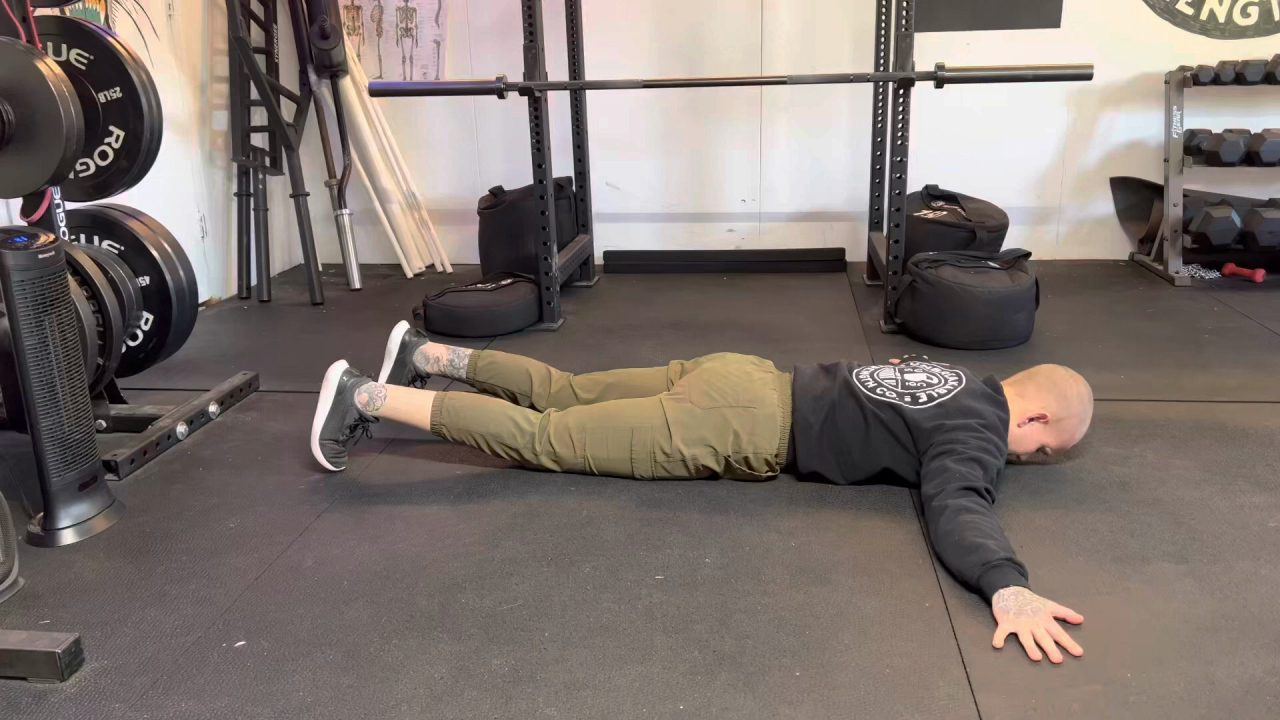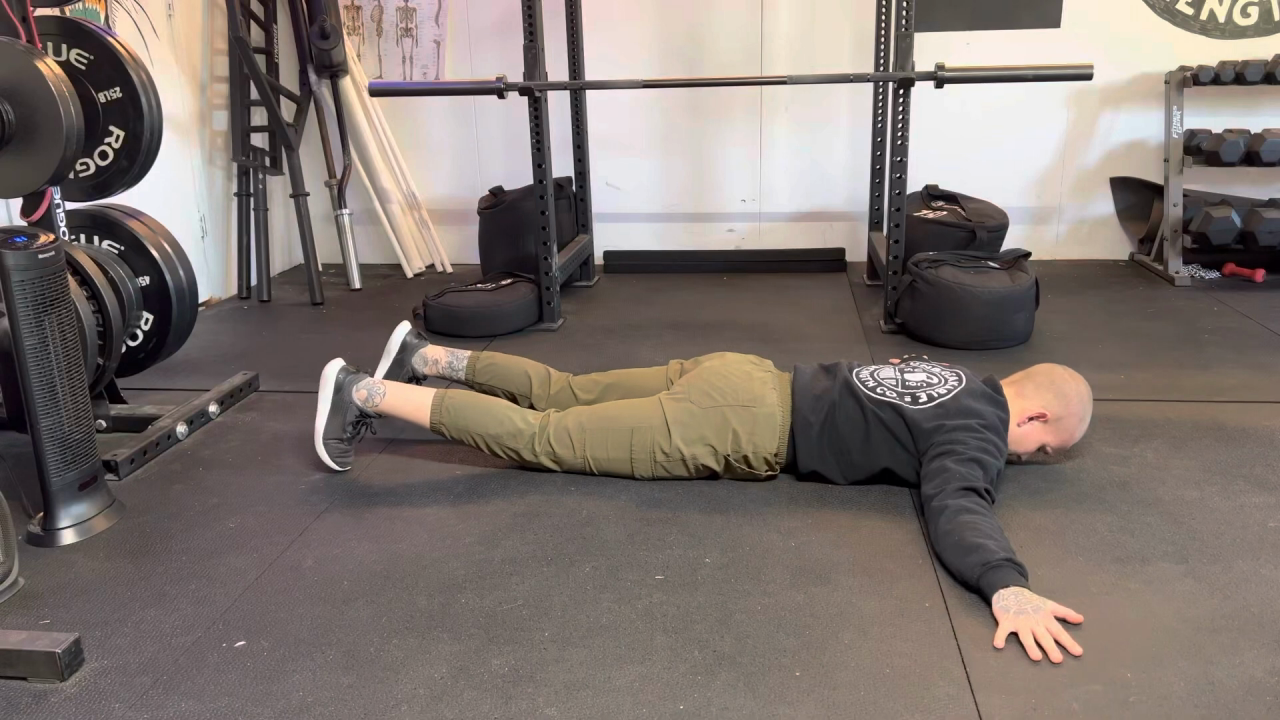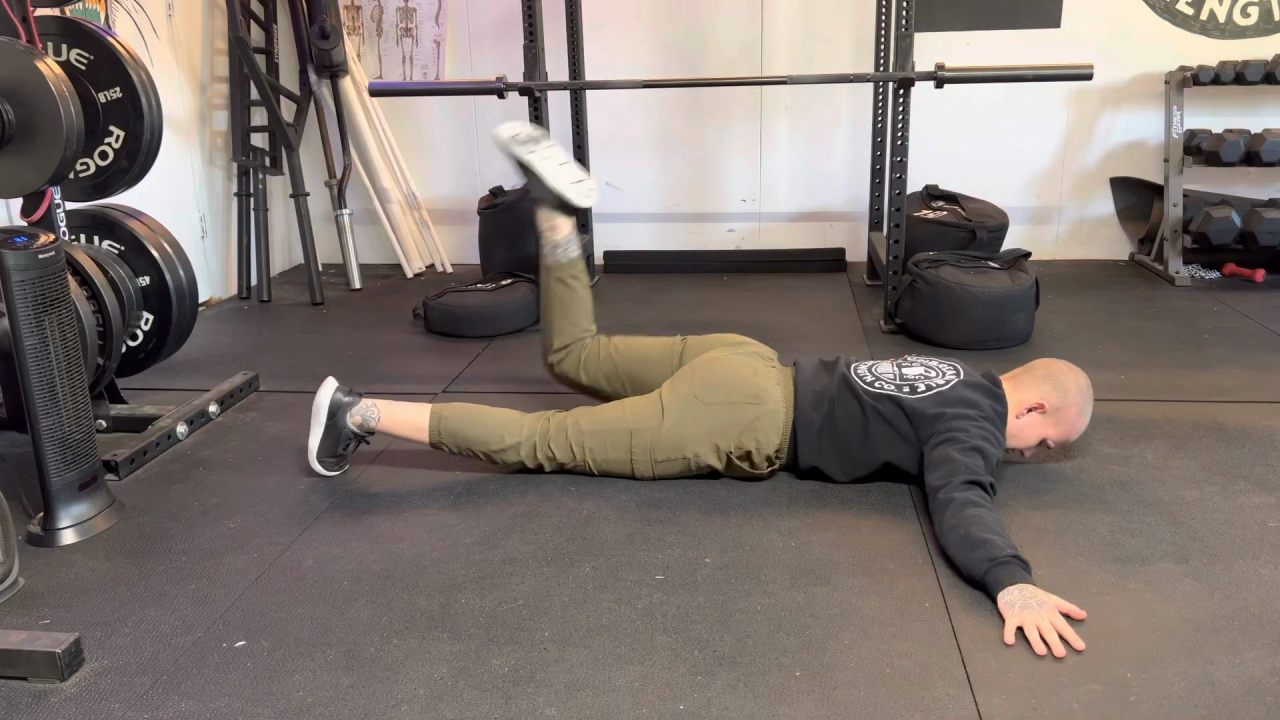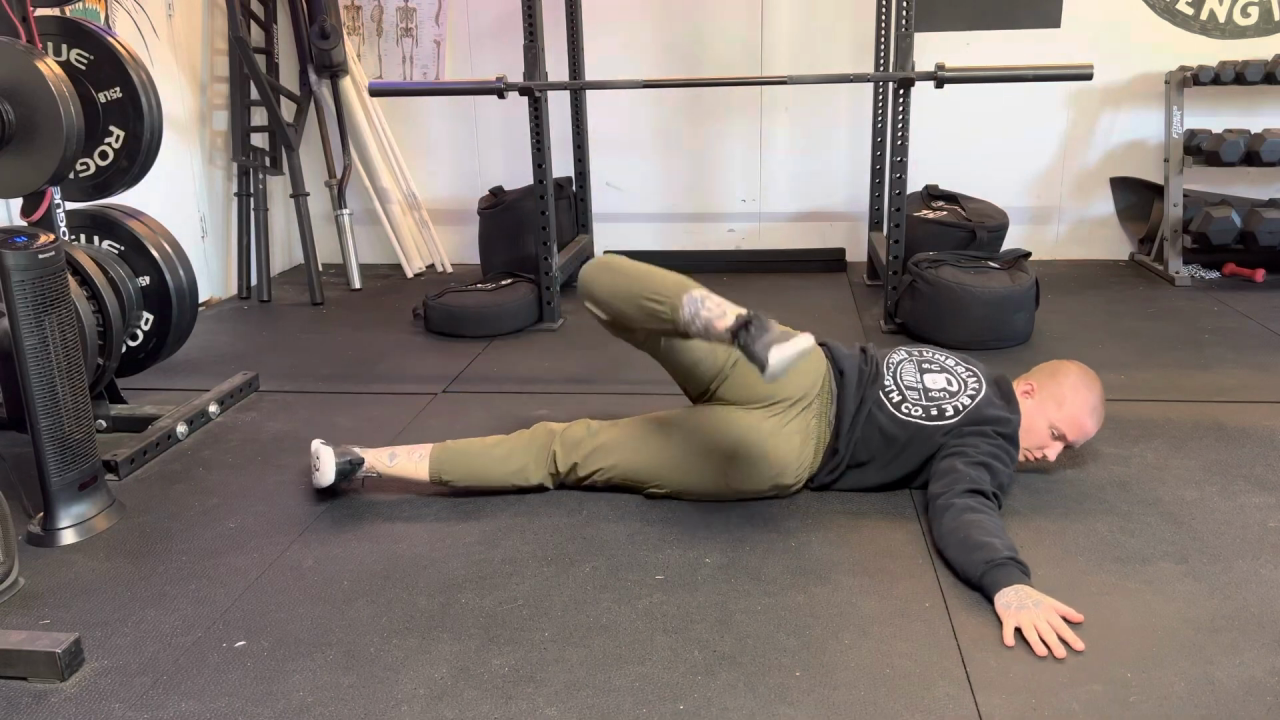
dt=0.7s
person 1, frame 1
left shoulder: (962, 383)
right shoulder: (977, 431)
right elbow: (956, 505)
right wrist: (1008, 587)
left hip: (742, 378)
right hip: (740, 424)
left knee: (562, 392)
right knee: (543, 438)
left ankle: (425, 354)
right ankle: (365, 396)
person 1, frame 2
left shoulder: (961, 381)
right shoulder: (976, 431)
right elbow: (953, 506)
right wrist: (1008, 587)
left hip: (741, 377)
right hip: (742, 423)
left knee: (562, 392)
right knee: (543, 437)
left ankle: (425, 356)
right ankle: (367, 394)
person 1, frame 3
left shoulder: (961, 378)
right shoulder: (974, 428)
right elbow: (960, 505)
right wrist: (1013, 584)
left hip: (746, 365)
right hip: (748, 417)
left knee: (571, 355)
right knee: (548, 443)
left ankle: (556, 196)
right ankle: (364, 415)
person 1, frame 4
left shoulder: (966, 376)
right shoulder: (985, 447)
right elbow: (960, 510)
right wrist: (1009, 583)
left hip: (795, 397)
right hip: (785, 452)
